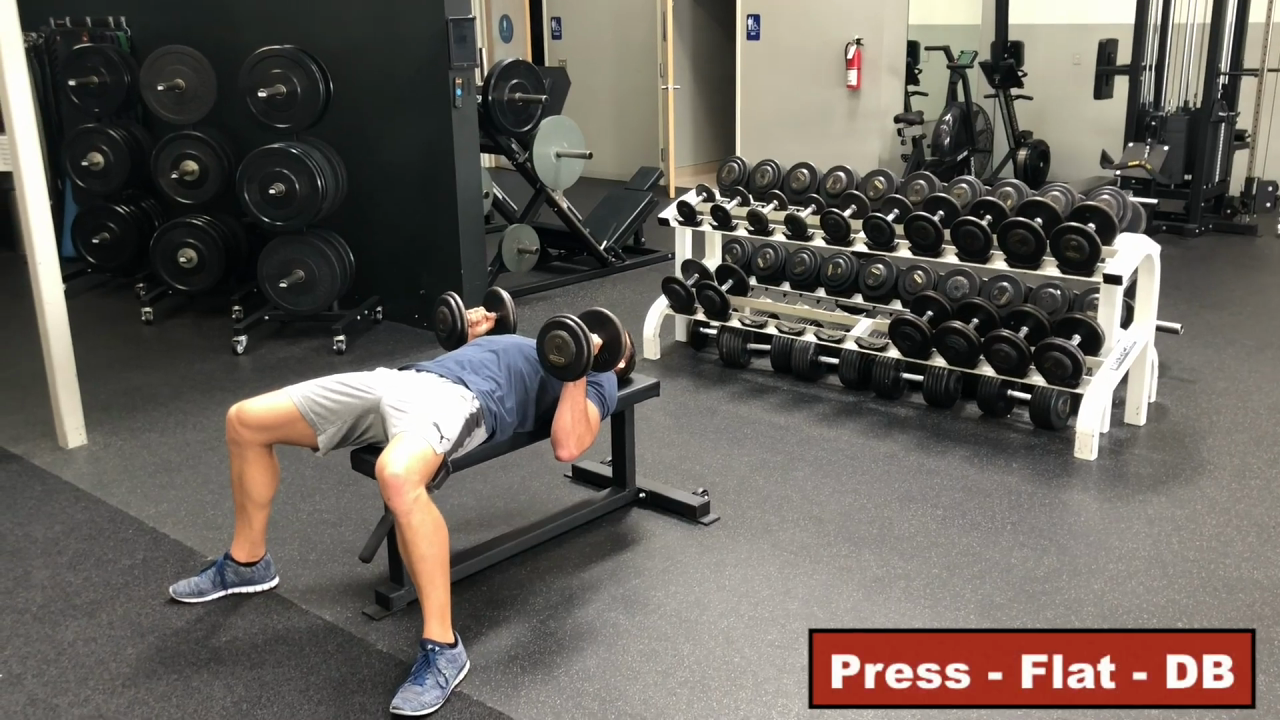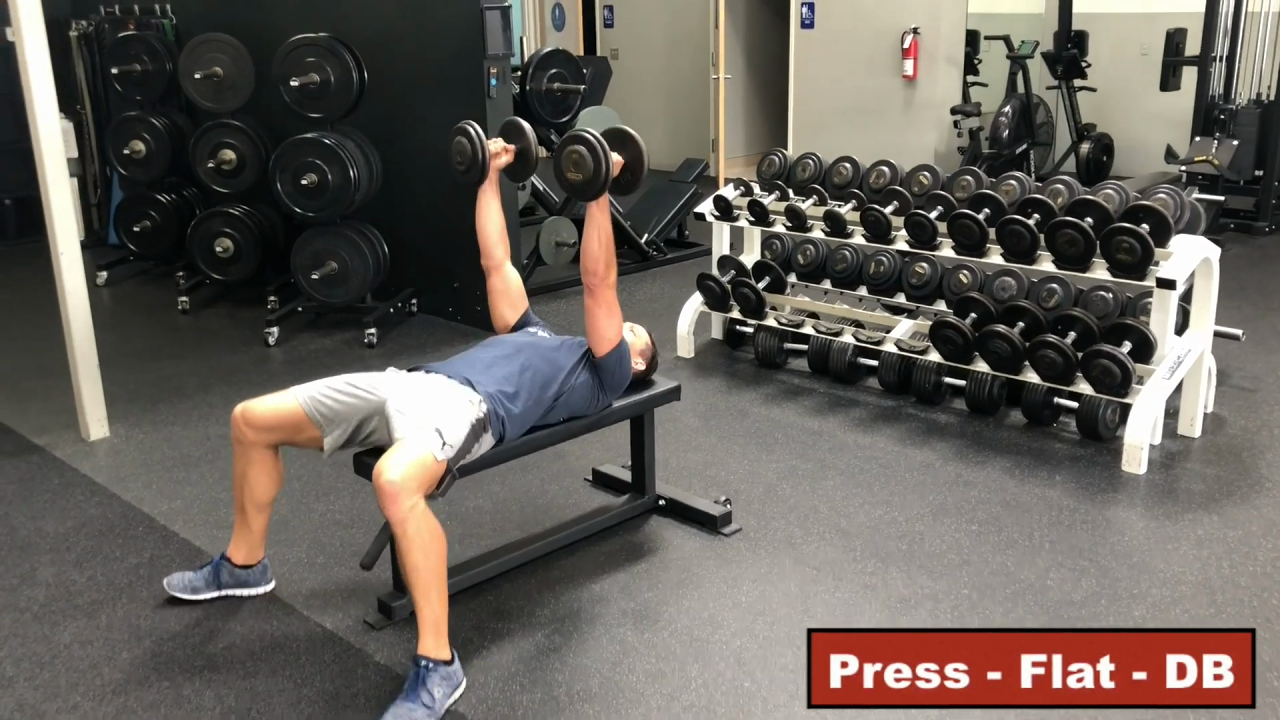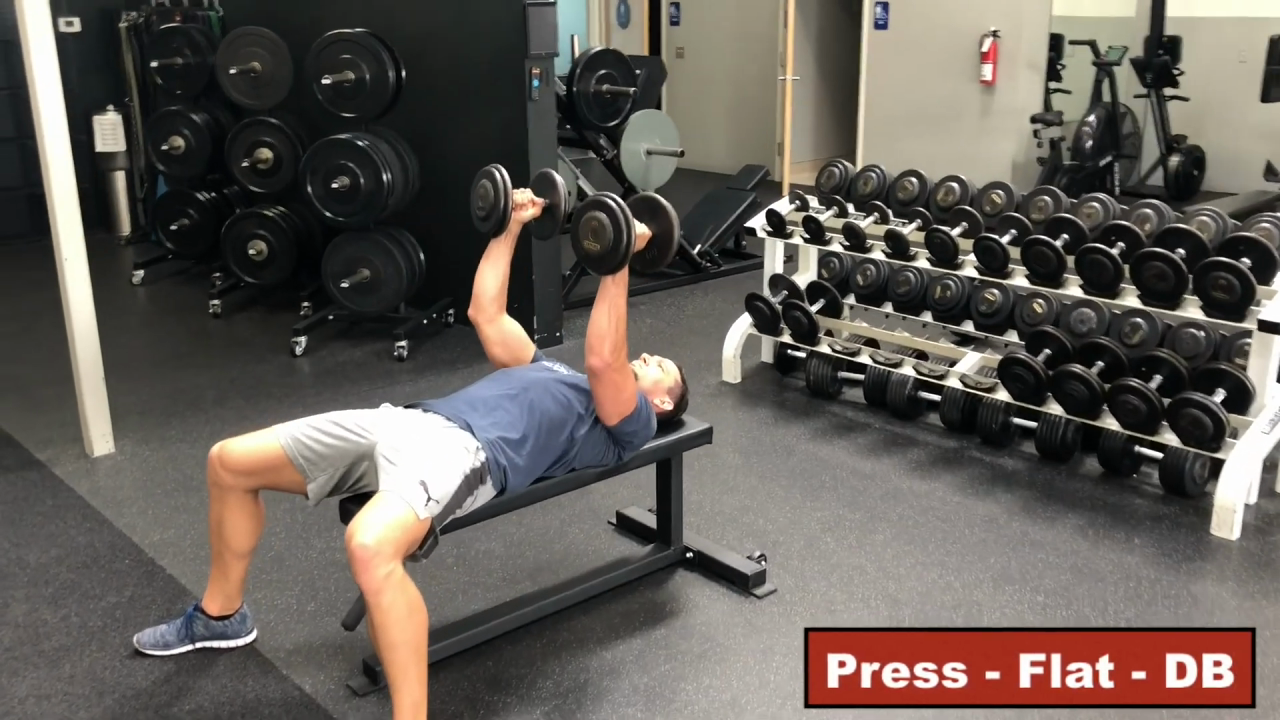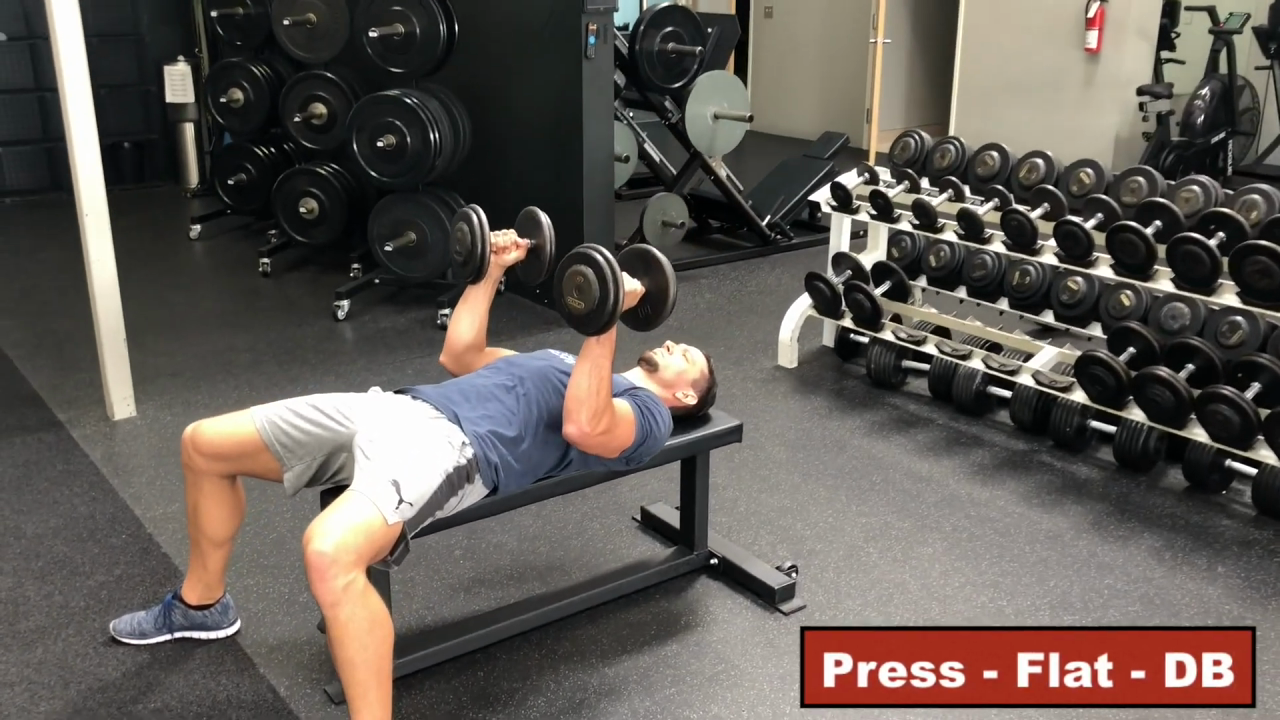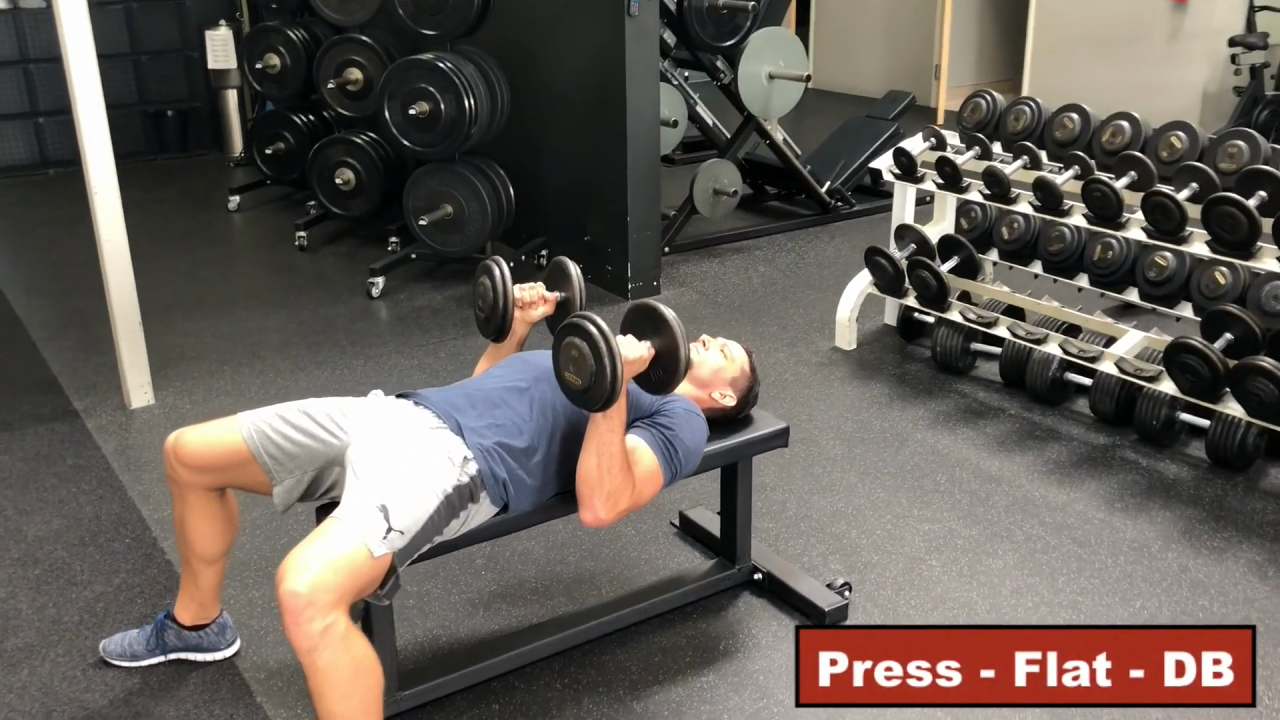
dt=1s
person 1, frame 1
left shoulder: (597, 379)
right shoulder: (540, 349)
left elbow: (567, 447)
right wrist: (470, 336)
left hip: (460, 399)
right hip: (399, 379)
left knee: (399, 478)
right knee: (244, 421)
left ankle: (442, 648)
right ankle: (247, 562)
person 1, frame 2
left shoulder: (604, 373)
right shoulder: (534, 333)
left elbow: (598, 285)
right elbow: (496, 262)
left wrist: (598, 194)
right wrist: (491, 176)
left hip: (469, 406)
right hip: (410, 383)
left knee: (396, 484)
right knee: (251, 420)
left ankle: (437, 666)
right ankle: (244, 564)
person 1, frame 3
left shoulder: (630, 421)
right shoulder: (555, 371)
left elbow: (603, 361)
right elbow: (485, 313)
left wrist: (618, 263)
right wrist: (511, 228)
left hip: (467, 452)
right hip: (407, 420)
left knee: (371, 546)
right knee: (228, 461)
right ankle: (221, 614)
person 1, frame 4
left shoulder: (649, 414)
right shoulder: (571, 365)
left elbow: (582, 427)
right elbow: (458, 355)
left wrist: (608, 319)
right wrist: (492, 271)
left hip: (454, 446)
right hip: (396, 407)
left knee: (330, 553)
right knee: (202, 444)
right ankle: (202, 604)
person 1, frame 5
left shoulder: (680, 423)
right shoulder: (614, 360)
left elbow: (598, 505)
left wrist: (614, 383)
right wrist: (517, 326)
left hip: (454, 461)
right hip: (397, 413)
left knee: (307, 593)
right knee: (186, 454)
right ankle: (197, 625)
